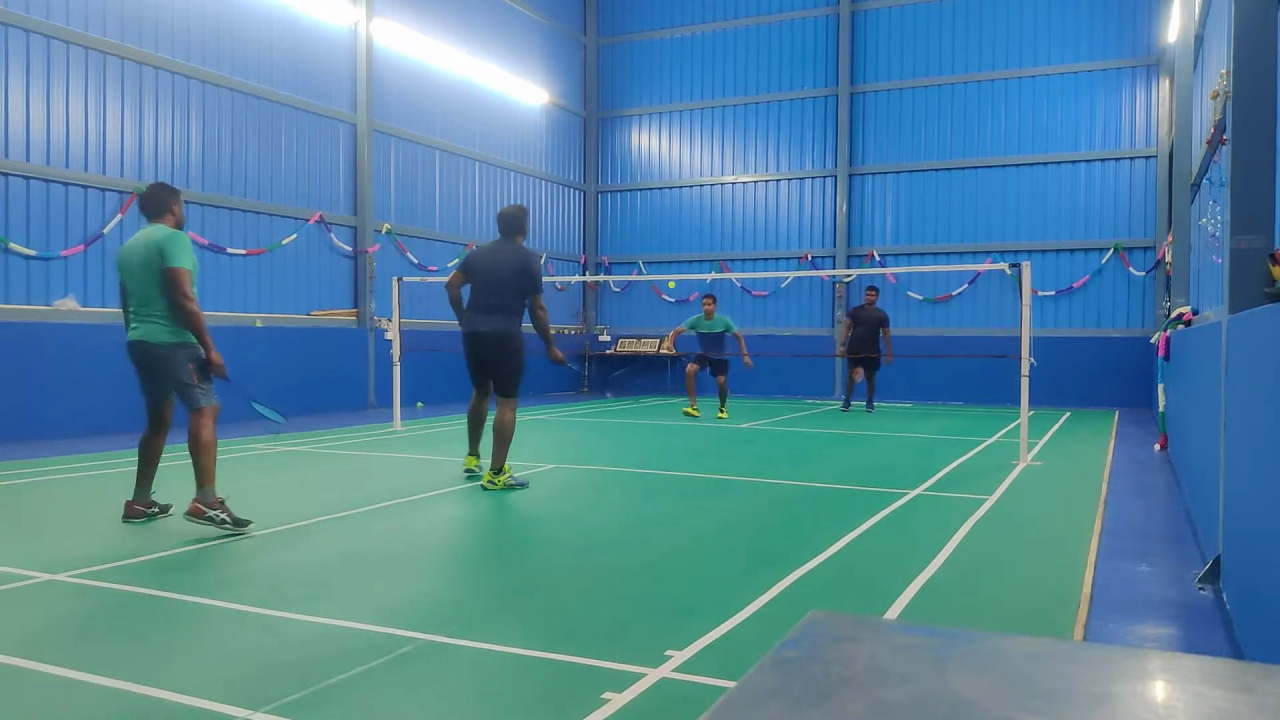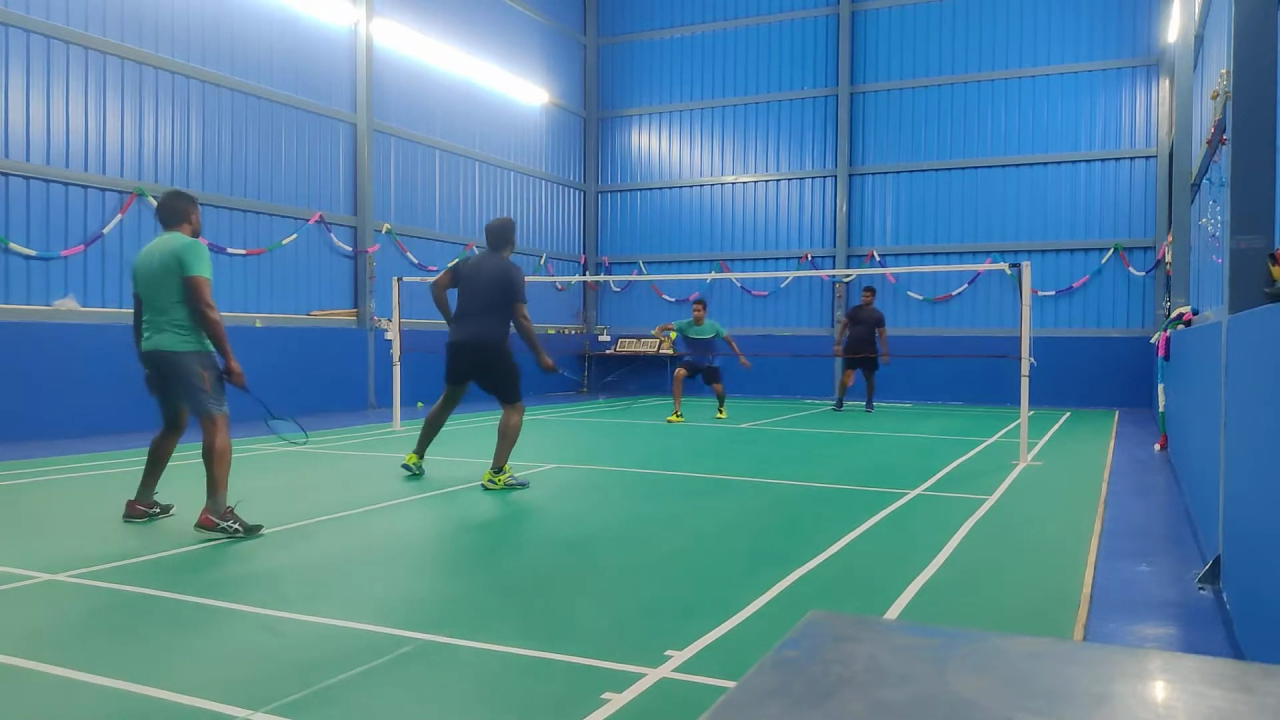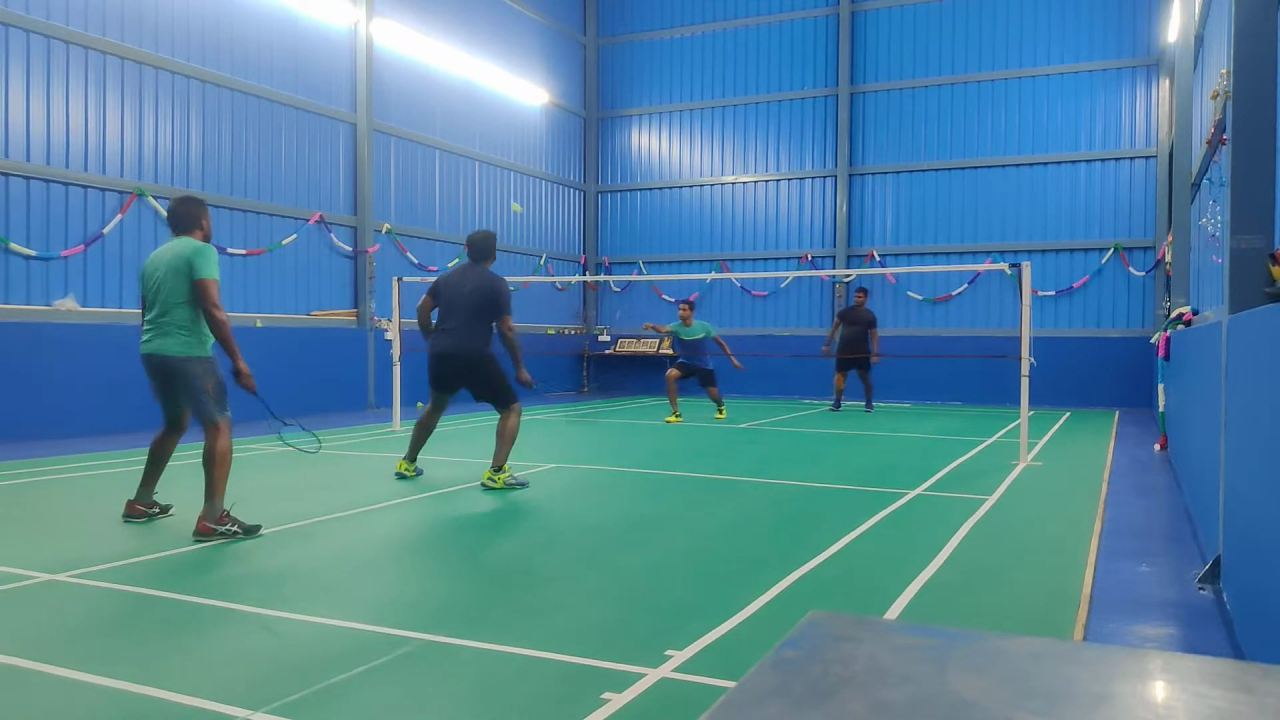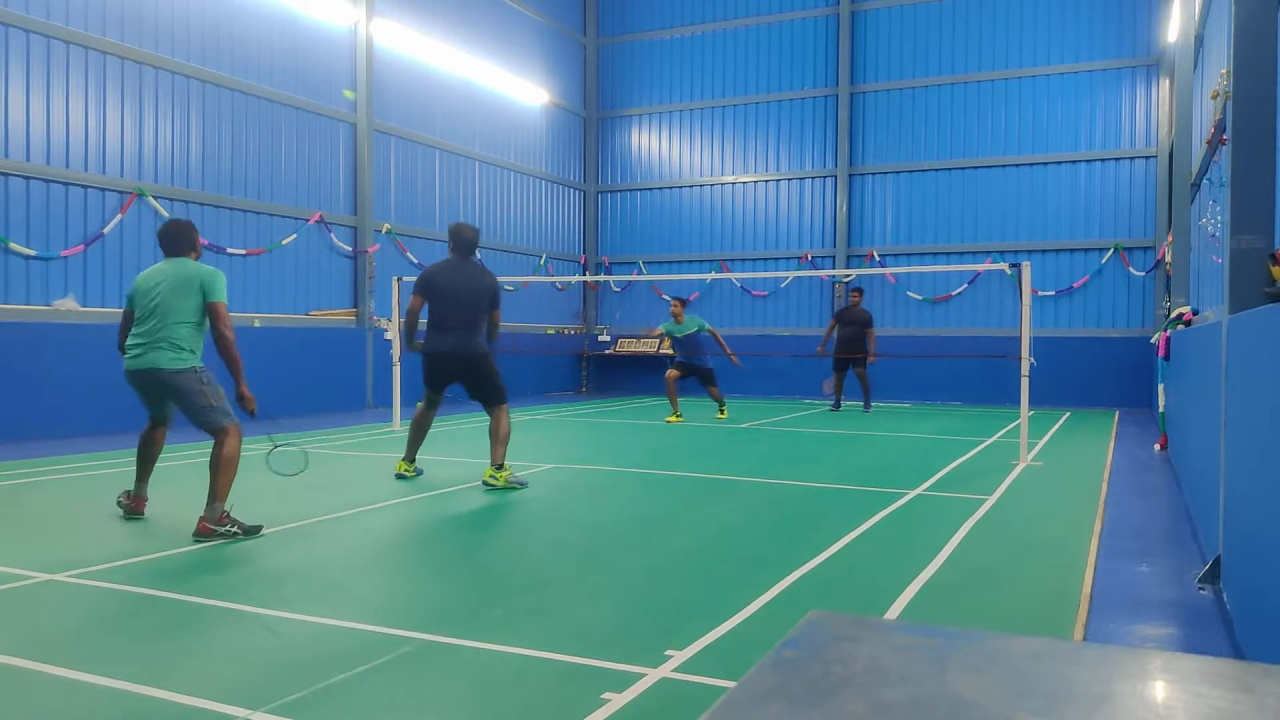
dt=0.2s
person 1, frame 1
left shoulder: (128, 247)
right shoulder: (174, 239)
right elbow: (183, 298)
right wrist: (209, 348)
left hip: (139, 341)
right hip: (171, 342)
left knee: (158, 421)
right knee: (204, 413)
left ankle: (140, 501)
right ankle: (207, 501)
person 1, frame 2
left shoulder: (143, 255)
right shoulder: (192, 247)
left elbow: (138, 318)
right elbow: (204, 307)
left wrist: (148, 364)
right wrist: (230, 358)
left hip: (153, 350)
right hip: (187, 350)
left knee: (173, 424)
right knee: (216, 422)
left ankle: (142, 501)
right ankle: (216, 512)
person 1, frame 3
left shoulder: (154, 258)
right shoulder: (202, 251)
right elbow: (212, 309)
right wrist: (238, 360)
left hip: (152, 352)
right hip: (187, 354)
left knee: (175, 424)
right knee: (219, 427)
left ankle: (142, 502)
right ankle: (212, 517)
person 1, frame 4
left shoulder: (142, 278)
right shoulder: (210, 276)
left elbow: (123, 337)
right elbow: (224, 333)
right wrist: (241, 384)
left hip: (137, 368)
right hip: (180, 367)
left knee: (158, 421)
right knee: (228, 433)
left ankle: (136, 497)
right ankle: (213, 518)
person 2, frame 1
left shoulder: (479, 253)
right shoulder: (528, 259)
left elbow: (451, 285)
right elbow: (538, 310)
left wrist: (464, 319)
right wrist: (551, 347)
left hip: (474, 333)
right hip: (504, 336)
left knee: (481, 394)
right knee: (507, 404)
left ankle: (472, 457)
right ankle: (496, 473)
person 2, frame 2
left shoulder: (469, 263)
right shoulder: (512, 271)
left elbow: (436, 287)
right elbow: (521, 320)
left wrist: (452, 321)
right wrist: (541, 355)
left hip: (459, 343)
right hip: (490, 346)
left knee: (448, 401)
right knee: (514, 408)
left ankle: (415, 456)
right ankle: (497, 473)
person 2, frame 3
left shoulder: (447, 278)
right shoulder: (497, 284)
left elbow: (422, 310)
right elbow: (507, 331)
left wrist: (432, 340)
right wrist: (520, 368)
left hip: (441, 354)
right hip: (475, 356)
left knee: (435, 407)
right knee: (511, 410)
left ankle: (408, 462)
right ankle: (497, 472)
person 2, frame 4
left shoulder: (431, 272)
right shoulder: (488, 278)
left elbow: (413, 310)
right elbow: (494, 323)
left wrist: (410, 340)
right wrist: (482, 347)
left hip: (436, 352)
right hip: (474, 354)
left knee: (429, 405)
right knee: (499, 410)
left ankle: (407, 464)
right ankle: (497, 470)
